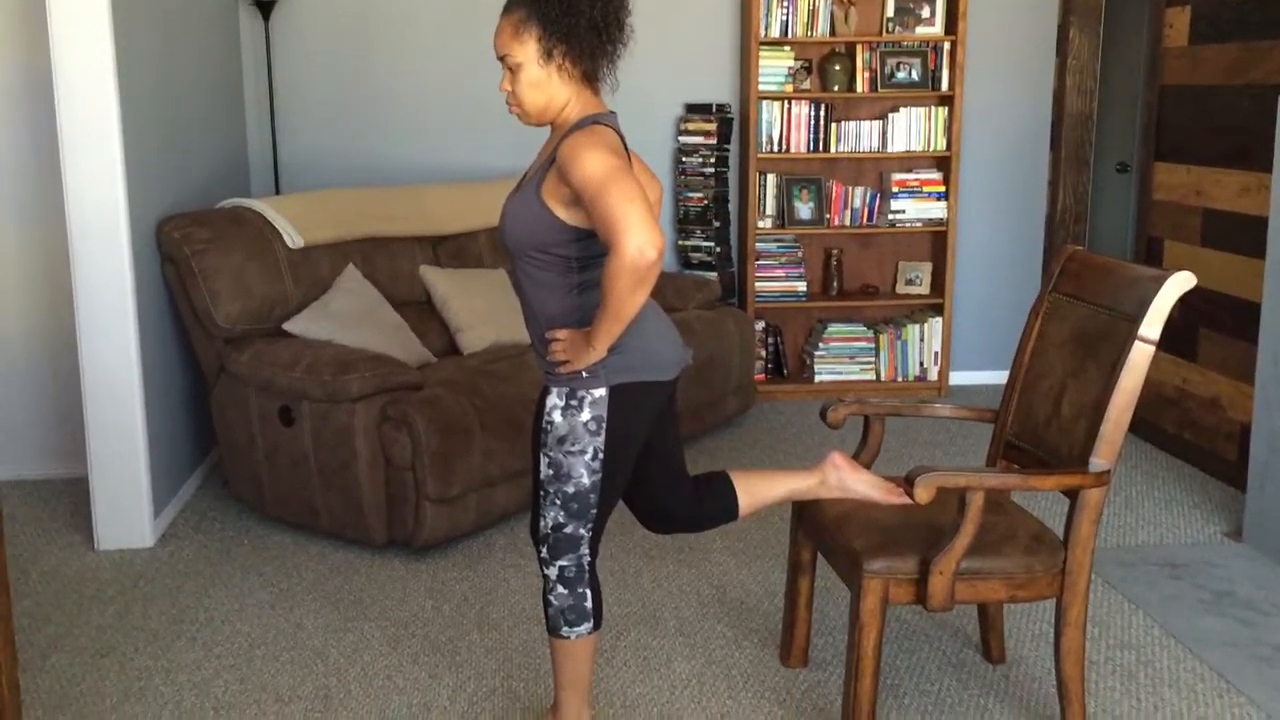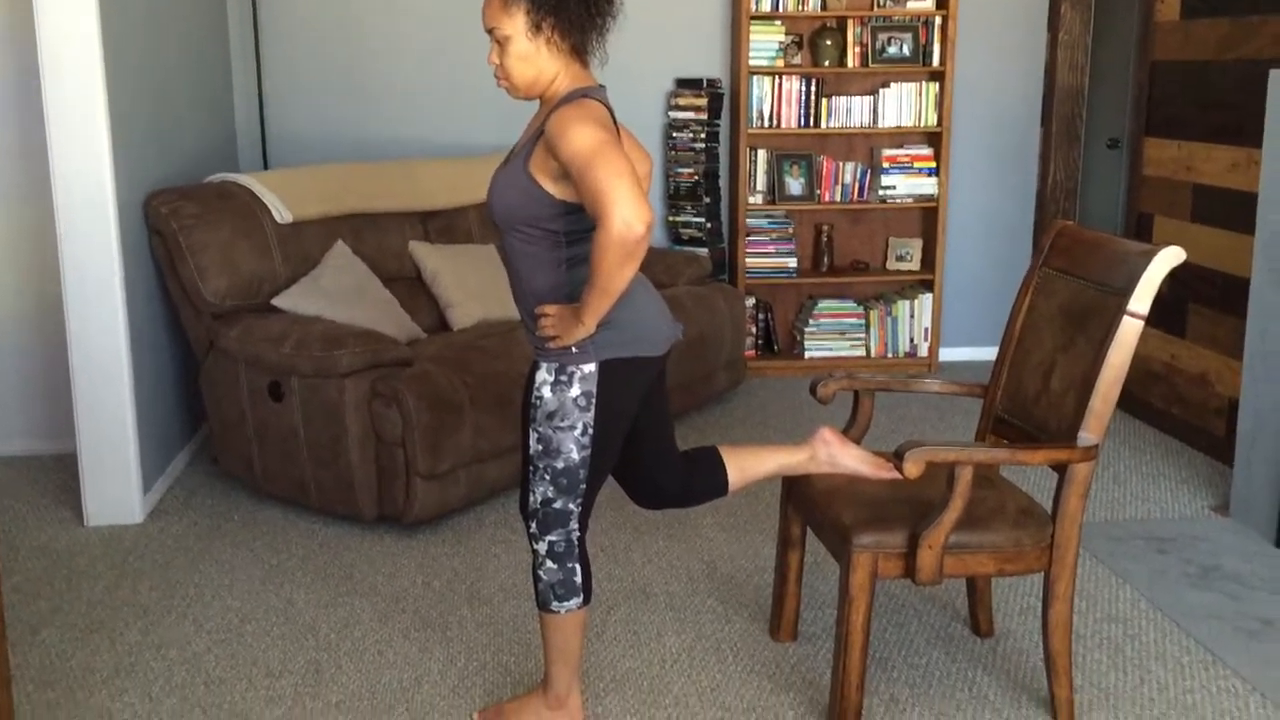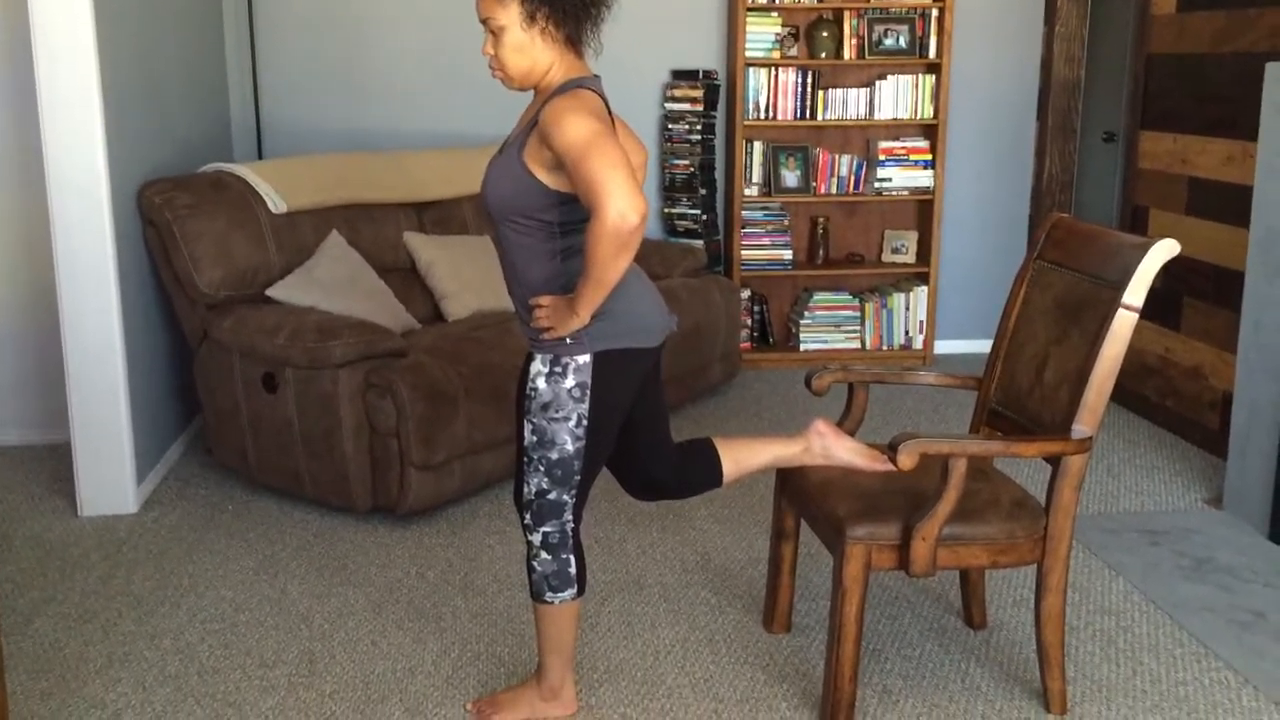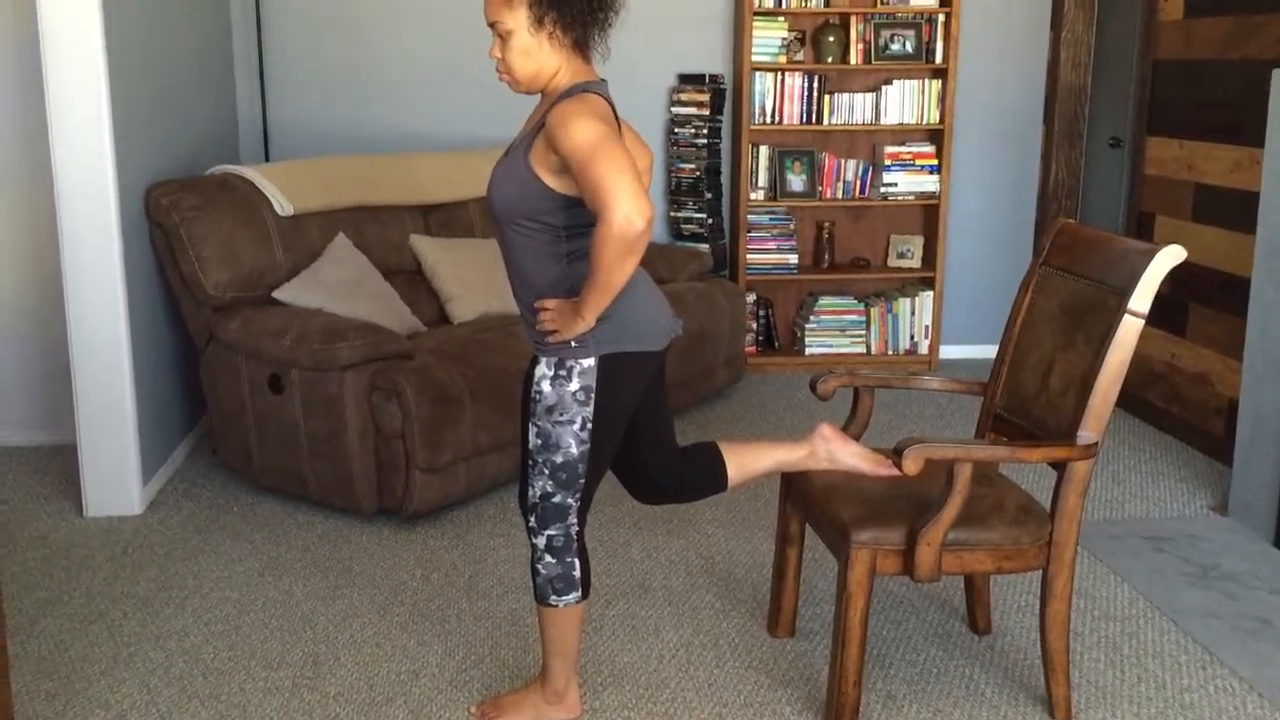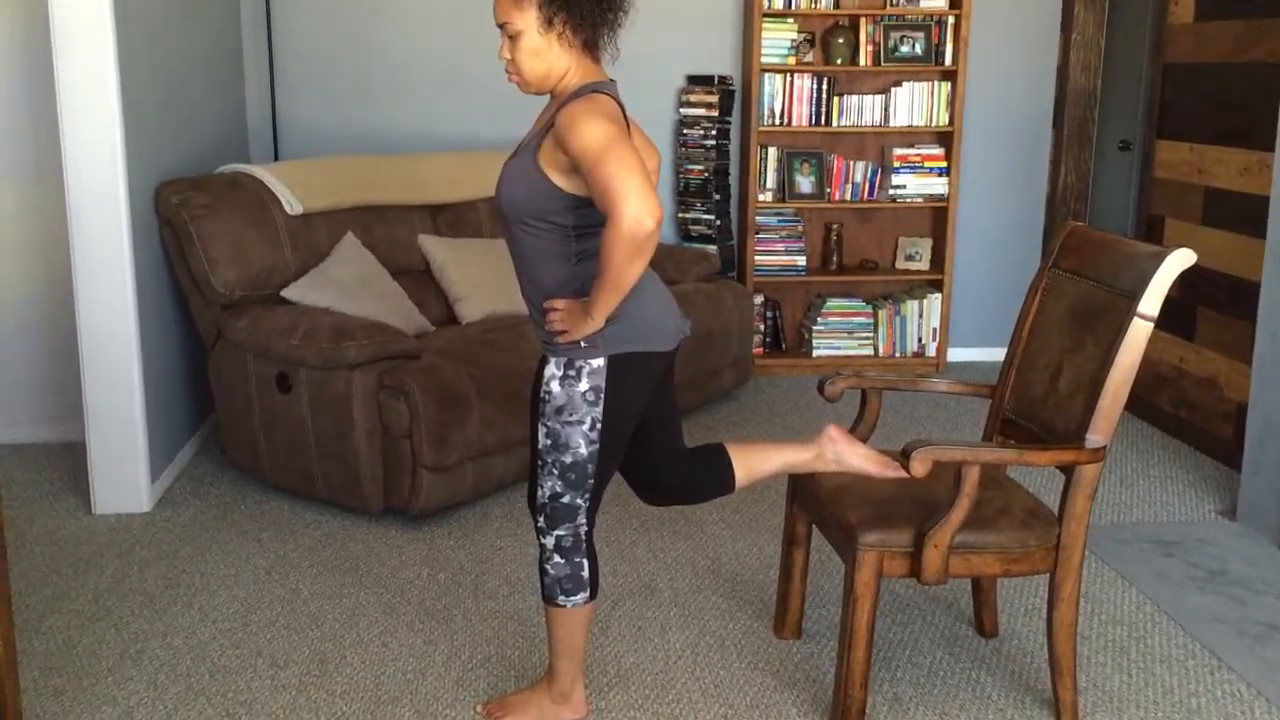
dt=0.3s
person 1, frame 1
left shoulder: (582, 147)
right shoulder: (582, 136)
left elbow: (640, 249)
right elbow: (649, 191)
left wrist: (594, 342)
left hip: (606, 379)
right hip: (635, 368)
left knee: (563, 546)
right knee: (673, 504)
right ankle: (823, 479)
person 1, frame 2
left shoulder: (571, 121)
right shoulder: (570, 110)
left elbow: (628, 223)
right elbow: (639, 168)
left wrist: (584, 319)
left hip: (594, 356)
right hip: (626, 341)
left knee: (553, 523)
right knee: (662, 481)
right ankle: (815, 454)
person 1, frame 3
left shoulder: (565, 110)
right shoulder: (566, 100)
left elbow: (623, 213)
right elbow: (634, 158)
left wrist: (578, 308)
left hip: (589, 346)
right hip: (621, 333)
left knee: (546, 512)
right knee: (656, 472)
right ankle: (809, 446)
person 1, frame 4
left shoulder: (571, 114)
right shoulder: (571, 103)
left elbow: (628, 217)
right elbow: (640, 161)
left wrist: (584, 312)
left hip: (593, 350)
right hip: (625, 335)
left knee: (551, 515)
right knee: (660, 475)
right ankle: (814, 450)
person 1, frame 5
left shoulder: (582, 115)
right shoulder: (580, 104)
left elbow: (639, 217)
right elbow: (647, 162)
left wrist: (594, 312)
left hip: (602, 350)
right hip: (634, 337)
left knee: (560, 516)
right knee: (668, 478)
right ankle: (821, 451)
